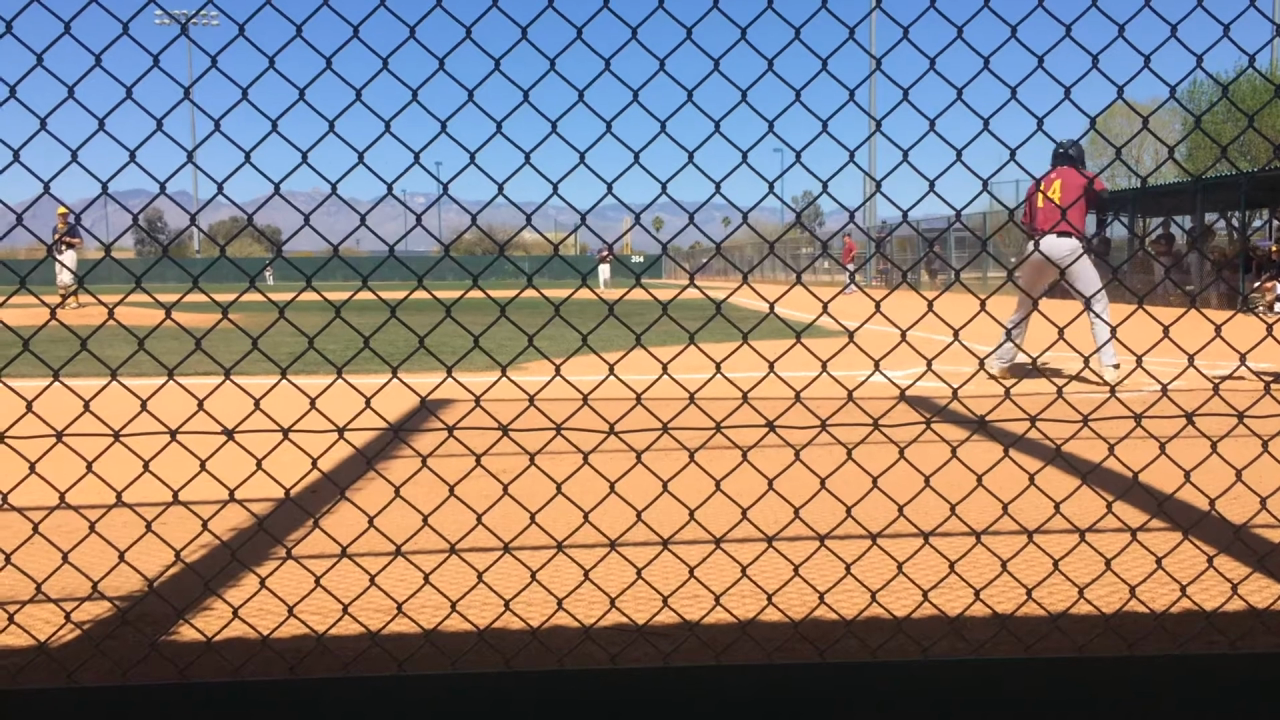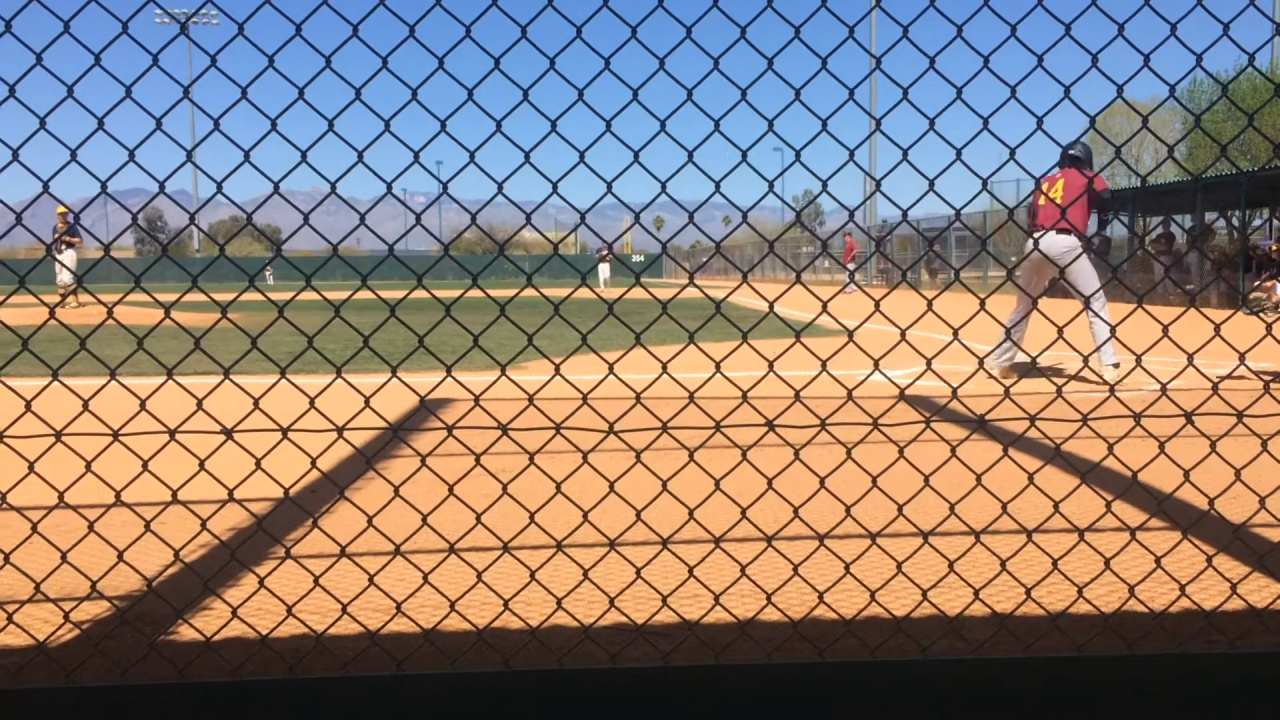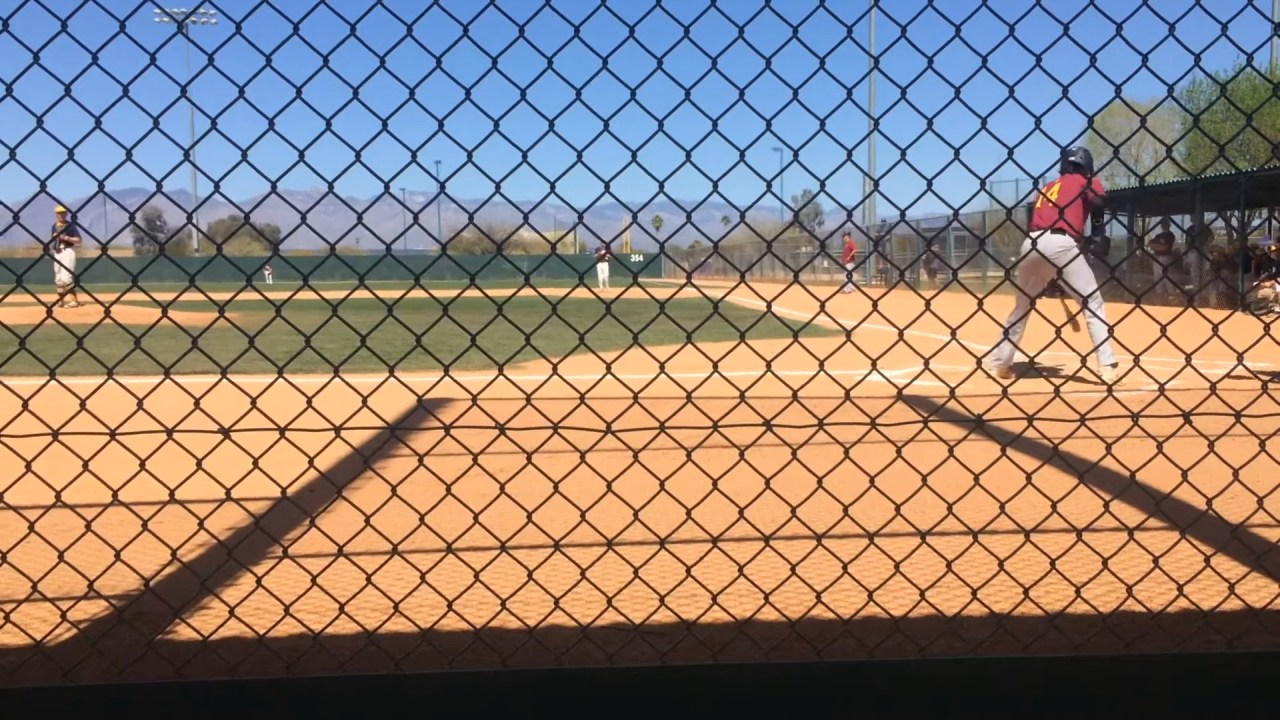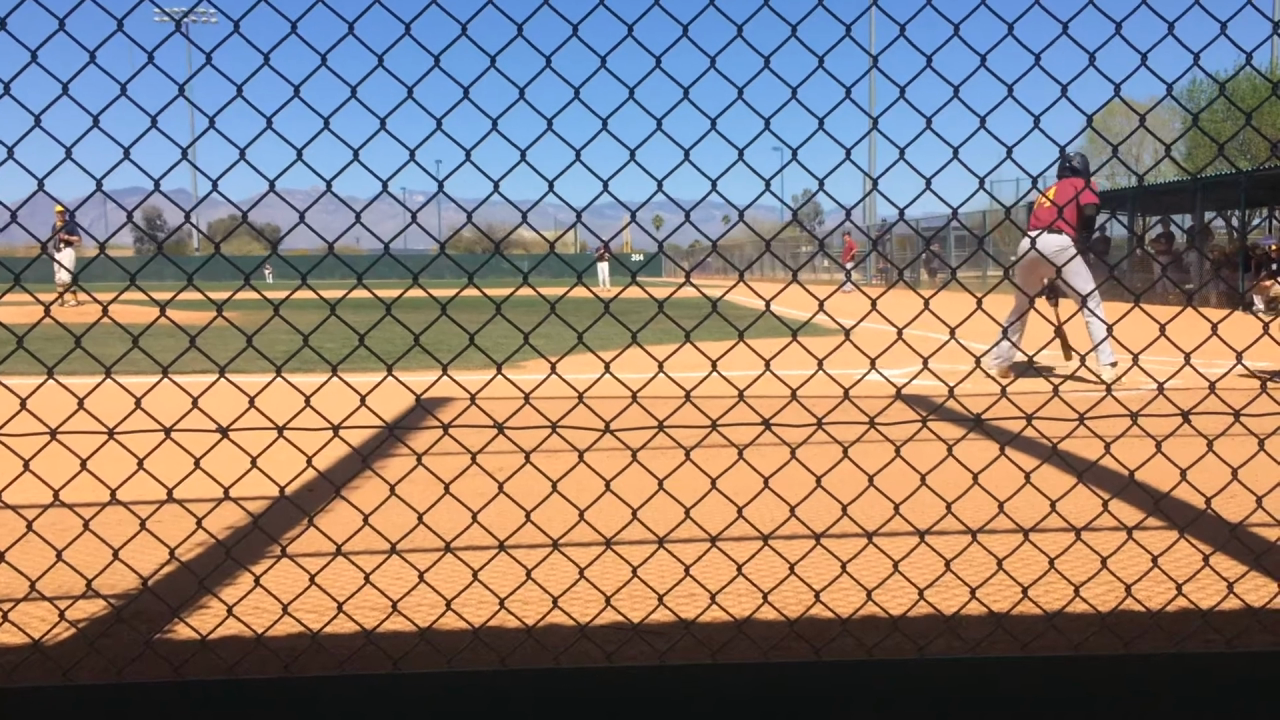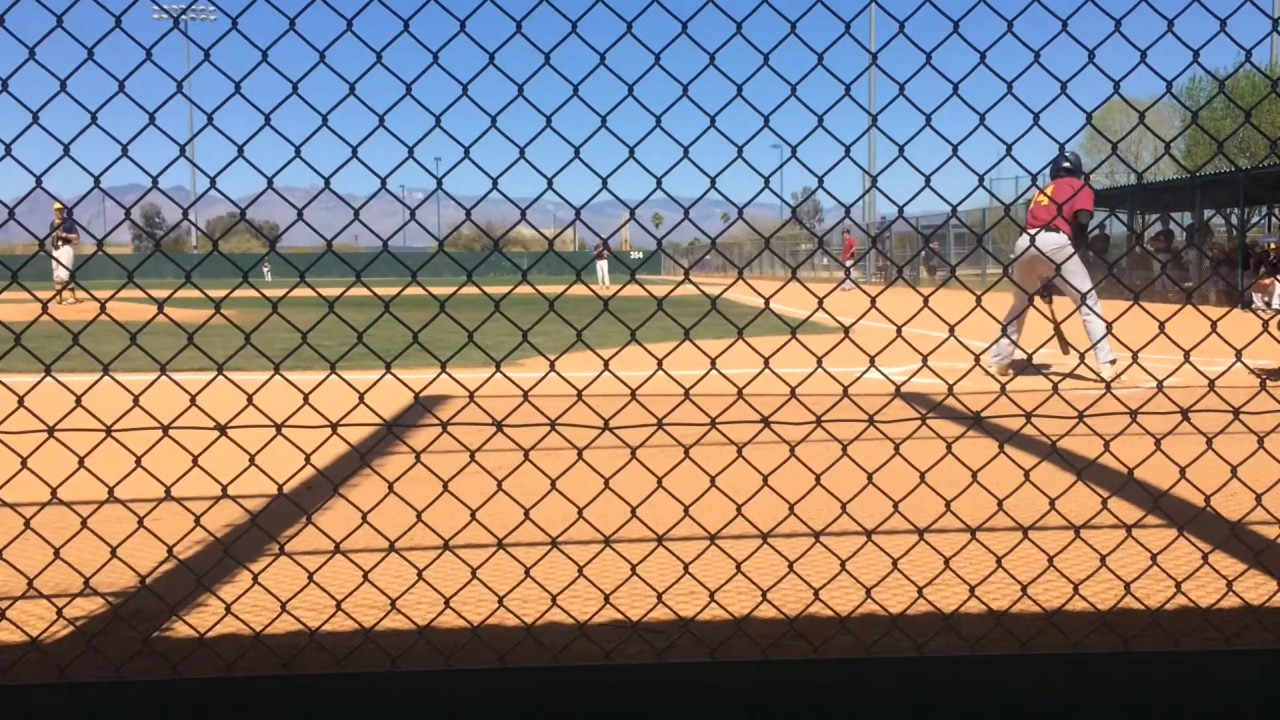
dt=0.1s
person 1, frame 1
left shoulder: (1037, 183)
right shoulder: (1083, 176)
left elbow: (1027, 226)
right elbow: (1102, 195)
right wrist: (1101, 231)
left hip: (1036, 246)
right hip: (1068, 245)
left knee: (1023, 308)
right knee: (1098, 305)
left ankle: (999, 364)
right ankle: (1109, 368)
person 1, frame 2
left shoulder: (1044, 182)
right shoulder: (1087, 176)
right elbow: (1104, 196)
right wrist: (1102, 232)
left hip: (1035, 244)
right hip: (1067, 243)
left knee: (1023, 307)
right knee: (1096, 303)
left ankle: (999, 363)
right ankle: (1109, 367)
person 1, frame 3
left shoulder: (1047, 188)
right shoulder: (1086, 181)
right elbow: (1096, 201)
left wrist: (1047, 275)
right wrist: (1096, 236)
left hip: (1030, 244)
right hip: (1061, 243)
left knee: (1021, 307)
right knee: (1093, 304)
left ankle: (998, 364)
right ankle: (1107, 367)
person 1, frame 4
left shoulder: (1046, 191)
right shoulder: (1082, 185)
right elbow: (1089, 211)
left wrist: (1045, 279)
right wrist: (1086, 239)
left hip: (1028, 244)
right hip: (1058, 243)
left knee: (1021, 307)
right knee: (1091, 303)
left ankle: (998, 364)
right ankle: (1107, 366)
person 1, frame 5
left shoulder: (1039, 191)
right shoulder: (1079, 186)
right elbow: (1082, 220)
left wrist: (1042, 275)
right wrist: (1074, 243)
left hip: (1024, 243)
right hip: (1055, 241)
left knee: (1020, 304)
right knee: (1088, 301)
left ankle: (998, 362)
right ankle: (1106, 364)
